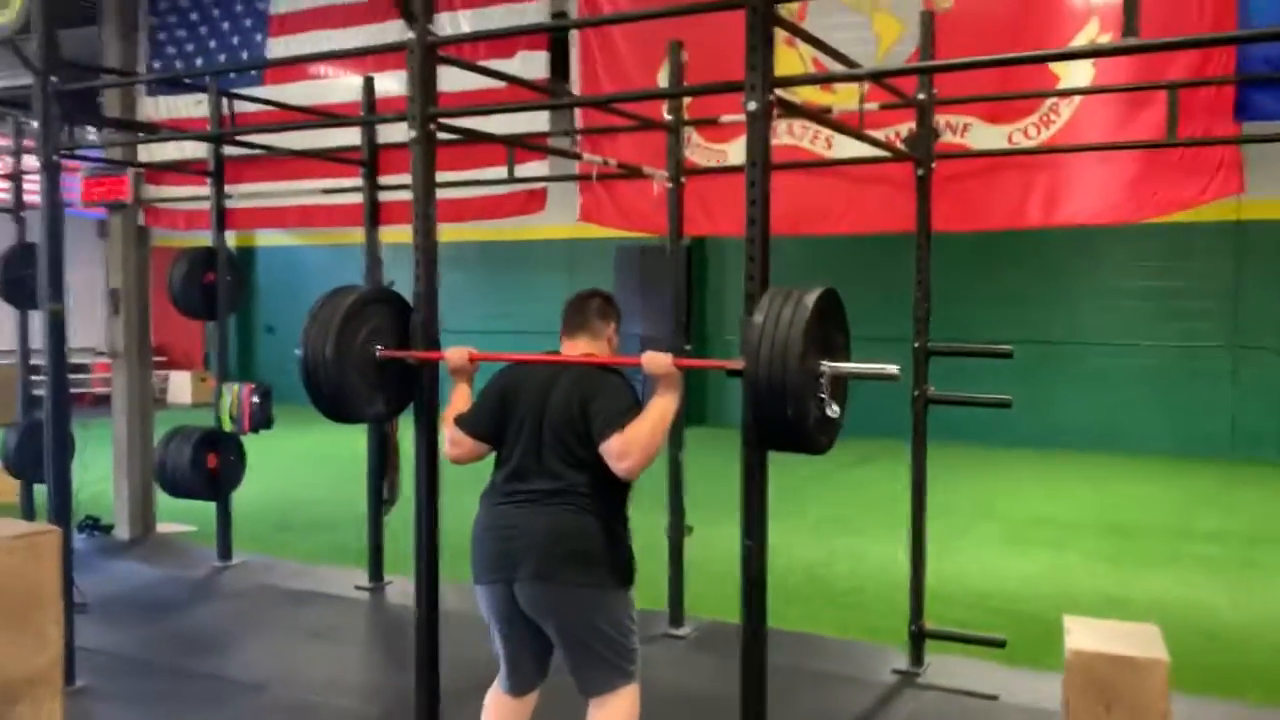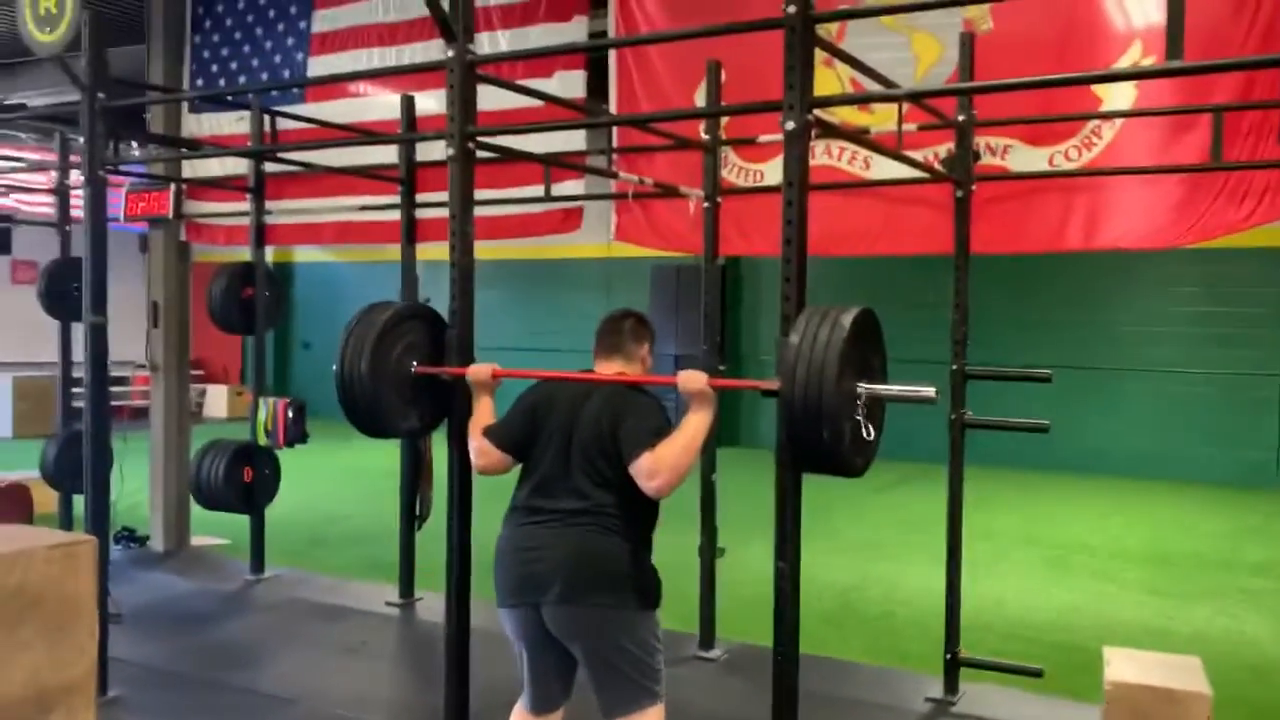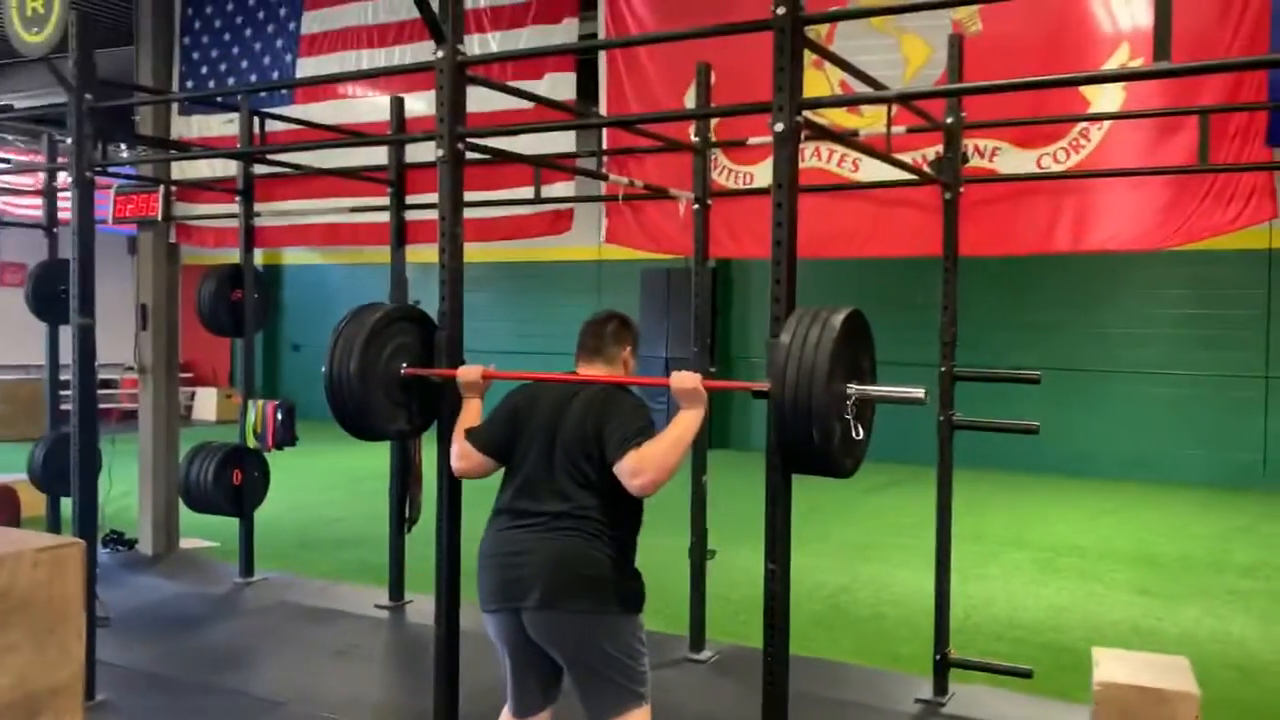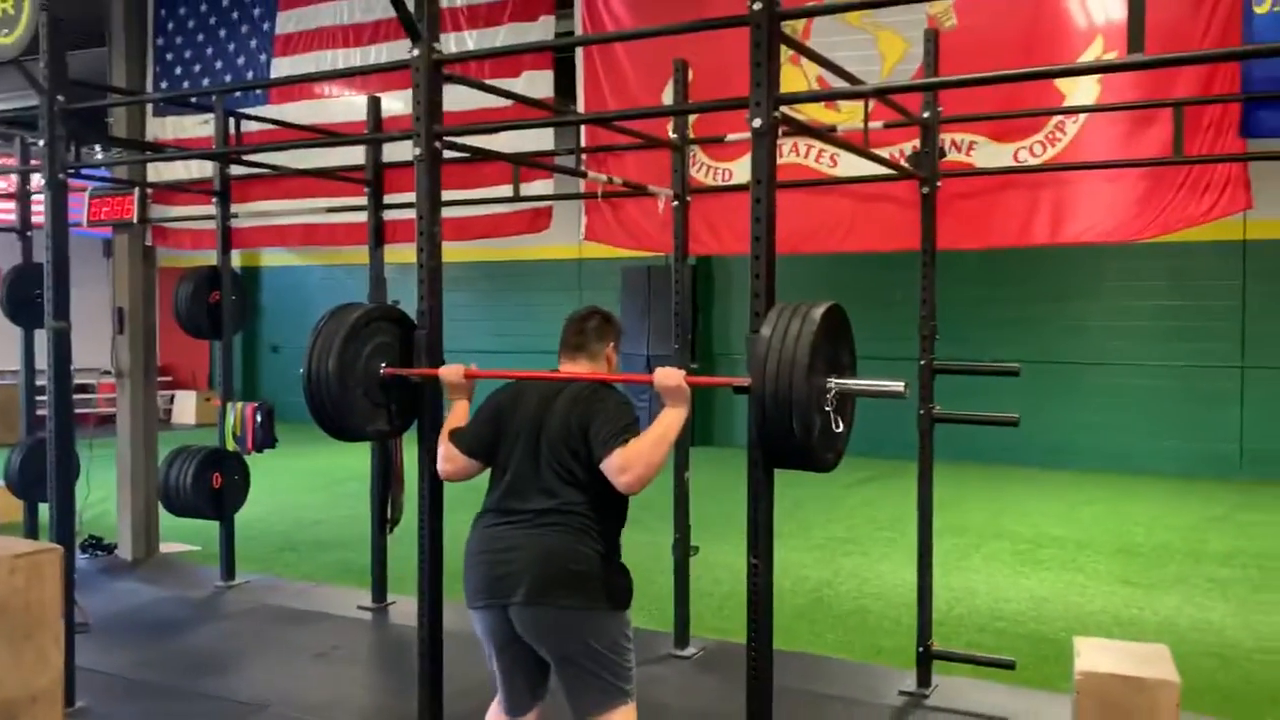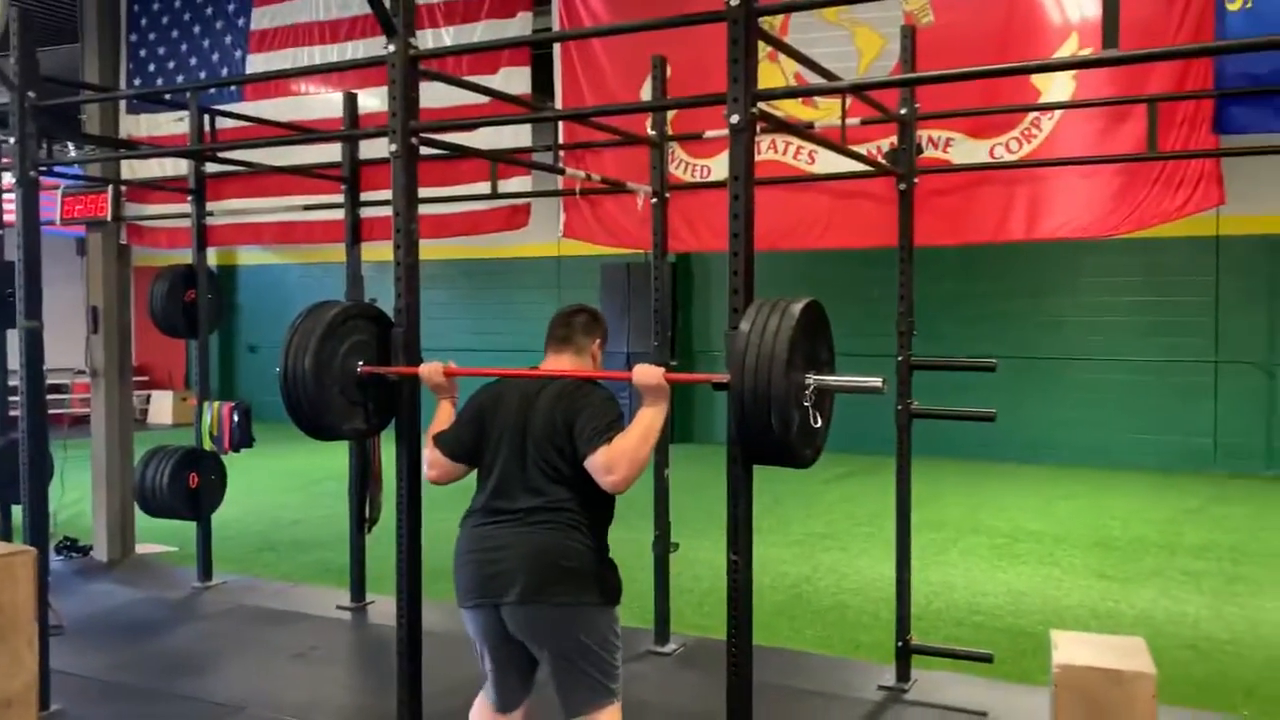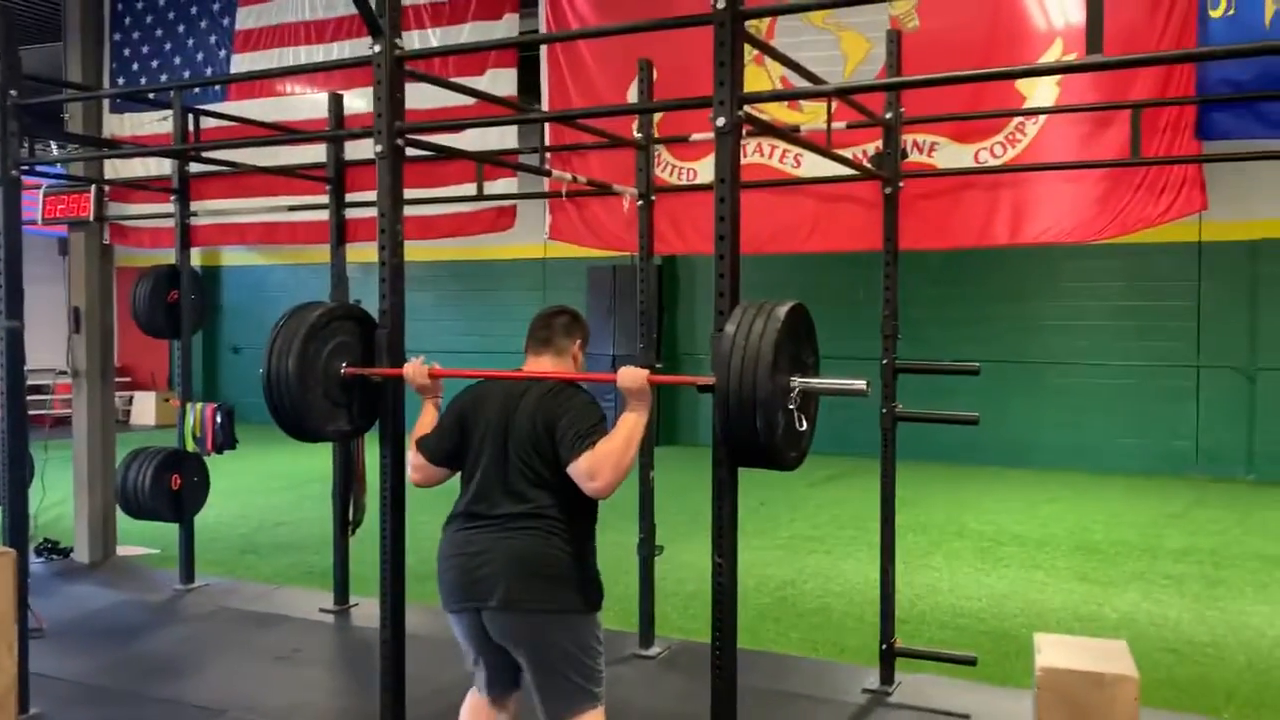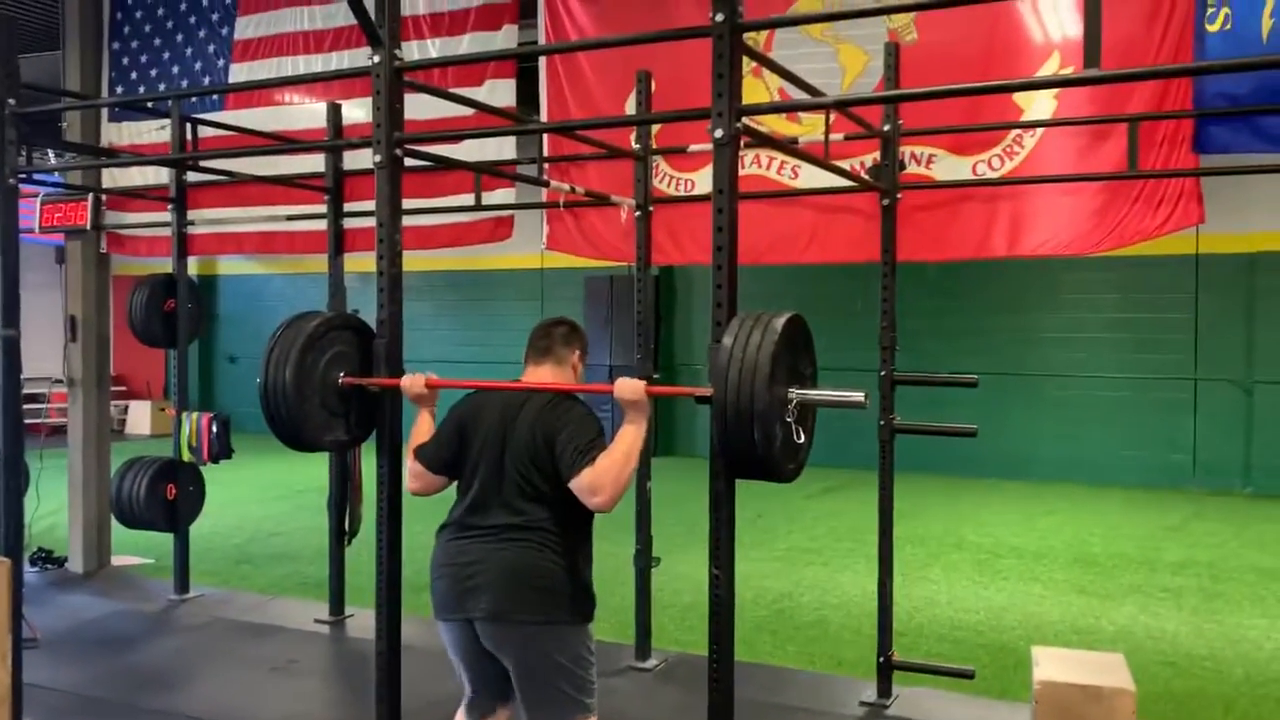
dt=0.2s
person 1, frame 1
left shoulder: (512, 377)
right shoulder: (606, 384)
left elbow: (458, 447)
right elbow: (627, 458)
left wrist: (461, 381)
right wrist: (667, 391)
left hip: (497, 547)
right hip: (572, 556)
left knee: (516, 677)
right knee: (614, 683)
person 1, frame 2
left shoulder: (543, 394)
right shoulder: (637, 405)
left elbow: (484, 458)
right elbow: (656, 477)
left wrist: (483, 394)
right wrist: (700, 410)
left hip: (521, 566)
right hip: (597, 576)
person 1, frame 3
left shoulder: (525, 398)
right shoulder: (620, 406)
left elbow: (464, 461)
right elbow: (641, 476)
left wrist: (472, 397)
right wrist: (690, 410)
left hip: (503, 571)
right hip: (579, 579)
person 1, frame 4
left shoulder: (508, 398)
right shoulder: (604, 403)
left elbow: (450, 464)
right elbow: (628, 472)
left wrist: (459, 398)
right wrist: (675, 407)
left hip: (490, 569)
right hip: (566, 576)
person 1, frame 5
left shoulder: (491, 396)
right shoulder: (589, 400)
left elbow: (436, 468)
right elbow: (614, 472)
left wrist: (445, 397)
right wrist: (654, 403)
left hip: (480, 567)
right hip: (556, 573)
person 1, frame 6
left shoulder: (474, 398)
right shoulder: (570, 403)
left elbow: (420, 470)
right elbow: (598, 477)
left wrist: (430, 398)
right wrist: (636, 407)
left hip: (464, 570)
right hip: (539, 577)
person 1, frame 7
left shoulder: (472, 406)
right shoulder: (568, 416)
left elbow: (418, 479)
right elbow: (599, 492)
left wrist: (424, 408)
right wrist: (635, 419)
left hip: (456, 579)
right hip: (532, 588)
